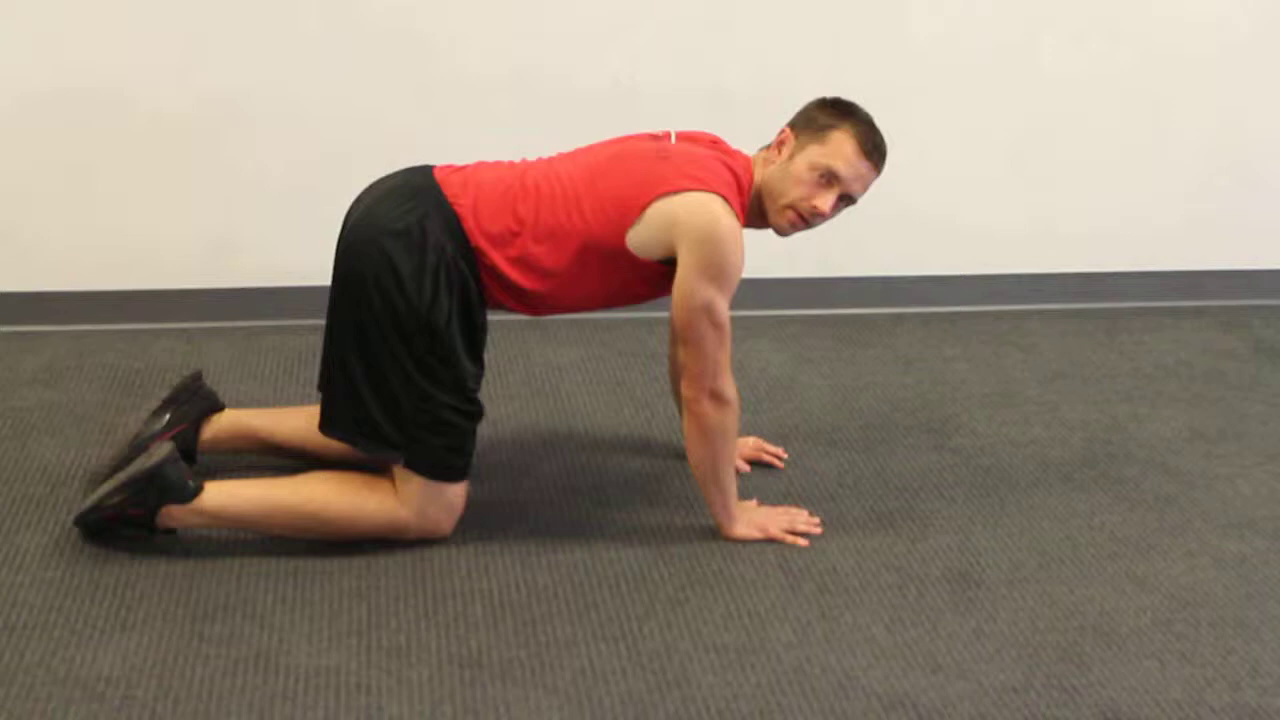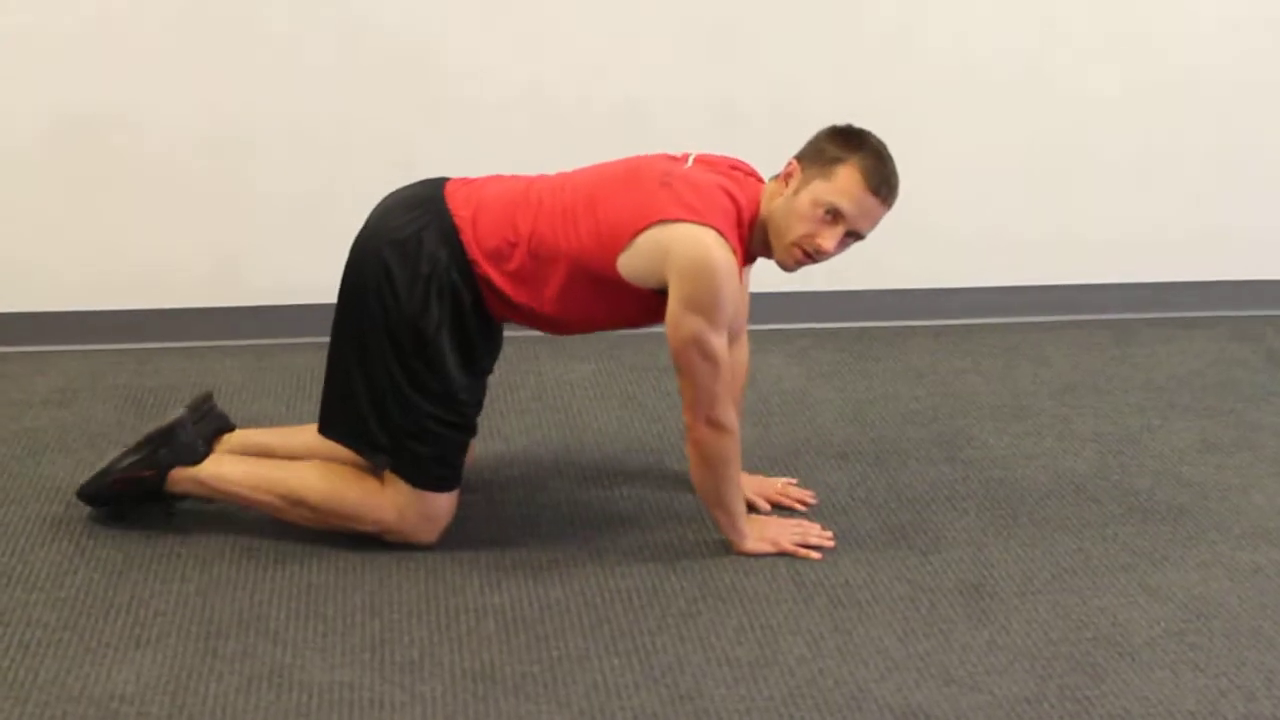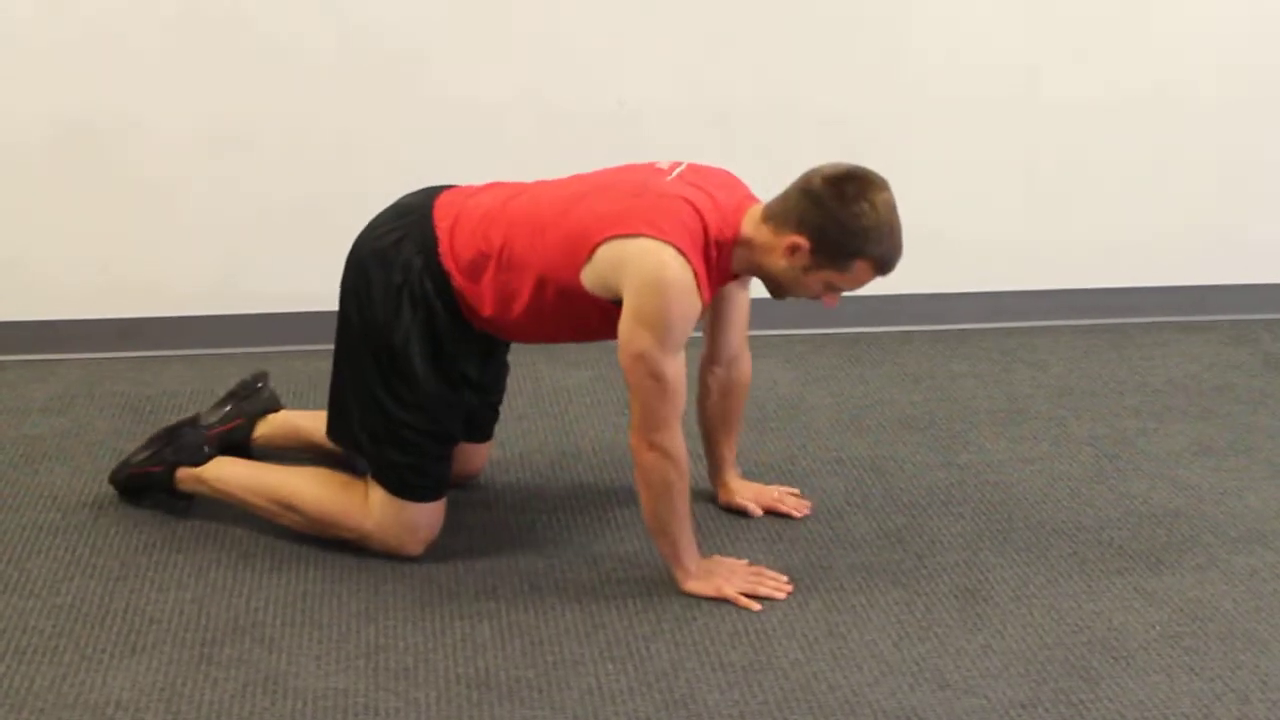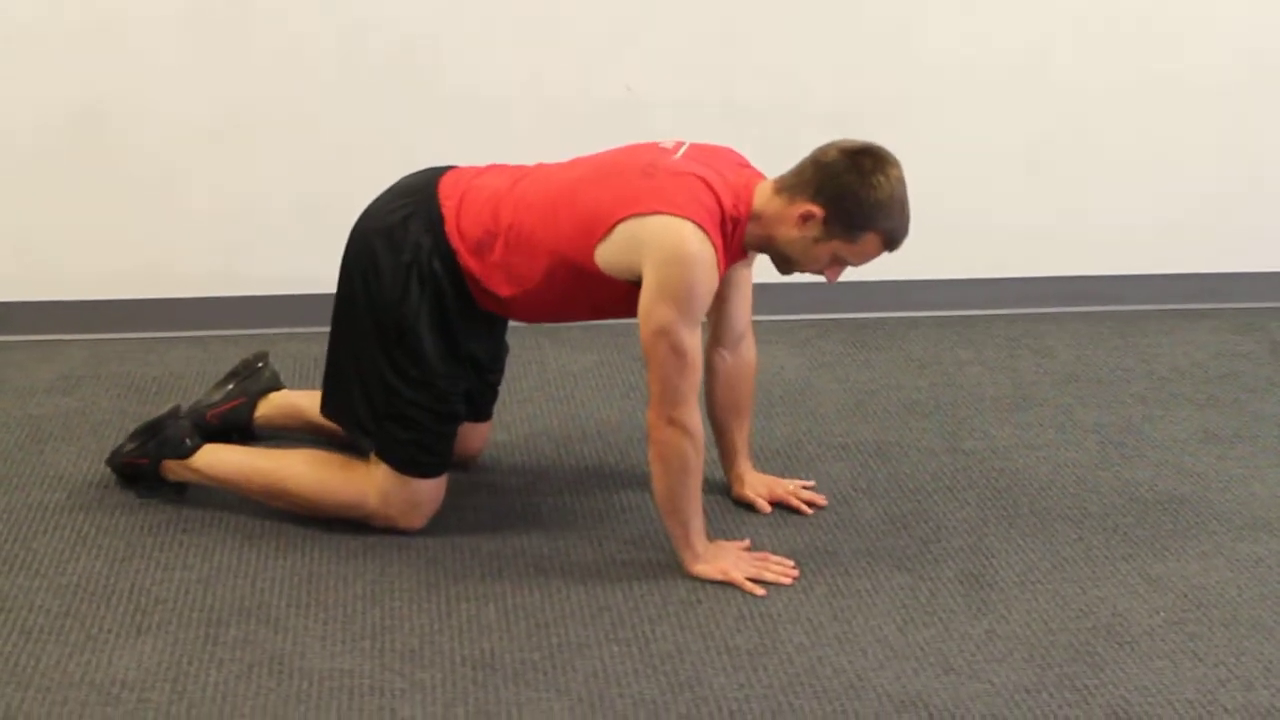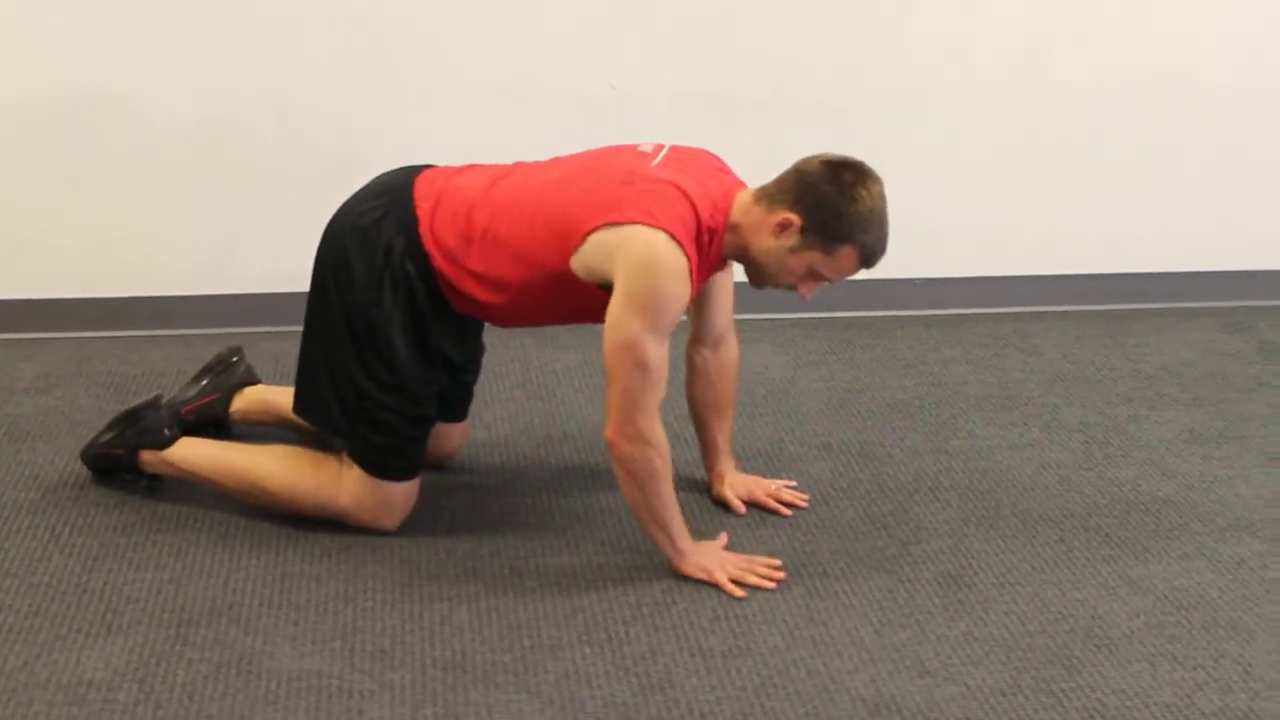
dt=1s
person 1, frame 1
left shoulder: (708, 163)
right shoulder: (714, 223)
left elbow: (686, 342)
right elbow: (707, 388)
left wrist: (713, 441)
right wrist: (730, 516)
left hip: (411, 215)
right hip: (418, 255)
left knee: (404, 438)
right knee: (428, 506)
left ankle: (204, 423)
right ankle: (173, 496)
person 1, frame 2
left shoulder: (738, 189)
right shoulder: (705, 250)
left elbow: (732, 344)
right elbow: (707, 417)
left wrist: (732, 475)
right wrist: (739, 529)
left hip: (436, 232)
right hip: (420, 268)
left knee: (433, 456)
right knee: (416, 514)
left ankle: (220, 439)
right ankle: (181, 468)
person 1, frame 3
left shoulder: (739, 214)
right shoulder: (666, 268)
left elbow: (728, 360)
right elbow: (655, 441)
left wrist: (729, 476)
right wrist: (690, 569)
left hip: (454, 251)
right hip: (406, 276)
left knee: (461, 462)
right knee: (403, 527)
left ankle: (257, 420)
right ankle: (190, 465)
person 1, frame 4
left shoulder: (742, 192)
right shoulder: (687, 246)
left elbow: (732, 346)
right elbow: (672, 418)
left wrist: (742, 470)
right wrist: (696, 551)
left hip: (452, 228)
right hip: (411, 257)
left knee: (462, 442)
right knee: (405, 500)
left ankle: (259, 401)
right ankle: (180, 452)
person 1, frame 5
left shoulder: (722, 196)
right shoulder: (661, 254)
left elbow: (713, 343)
right elbow: (630, 435)
left wrist: (723, 469)
right wrist: (684, 553)
left hip: (428, 225)
right hip: (385, 258)
left knee: (439, 442)
right knee: (378, 500)
left ankle: (236, 396)
right ankle: (159, 444)
